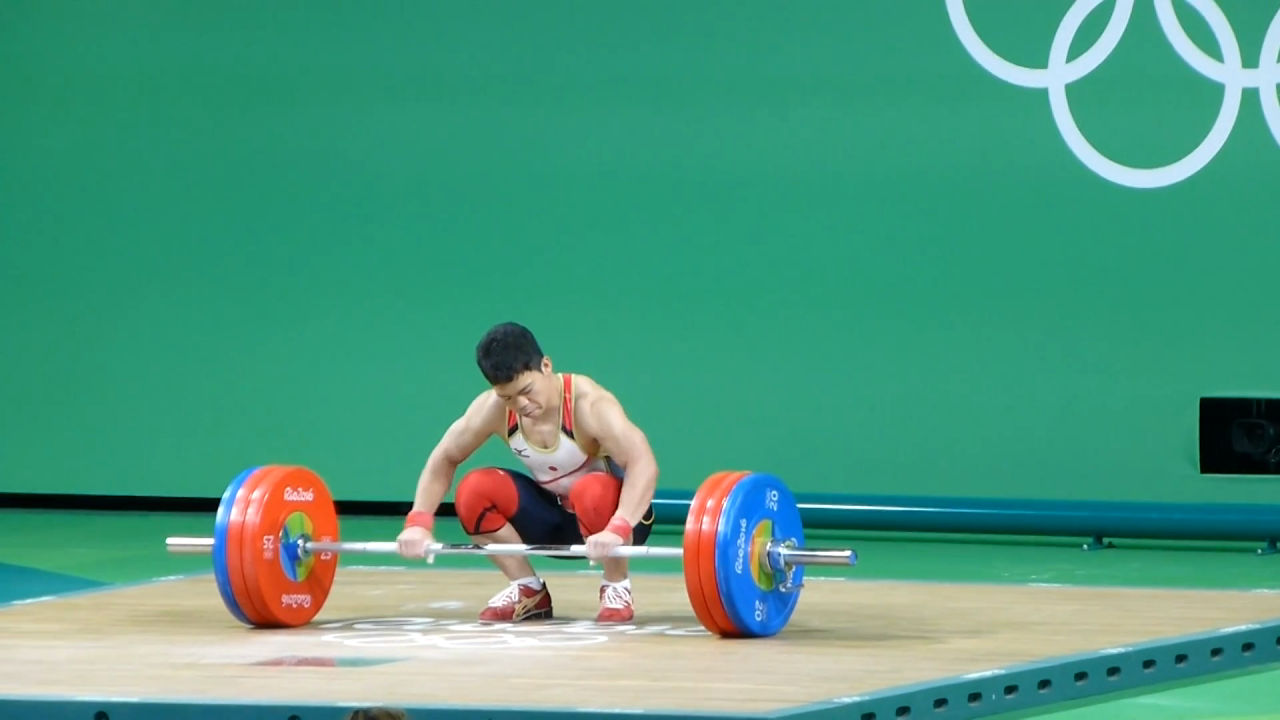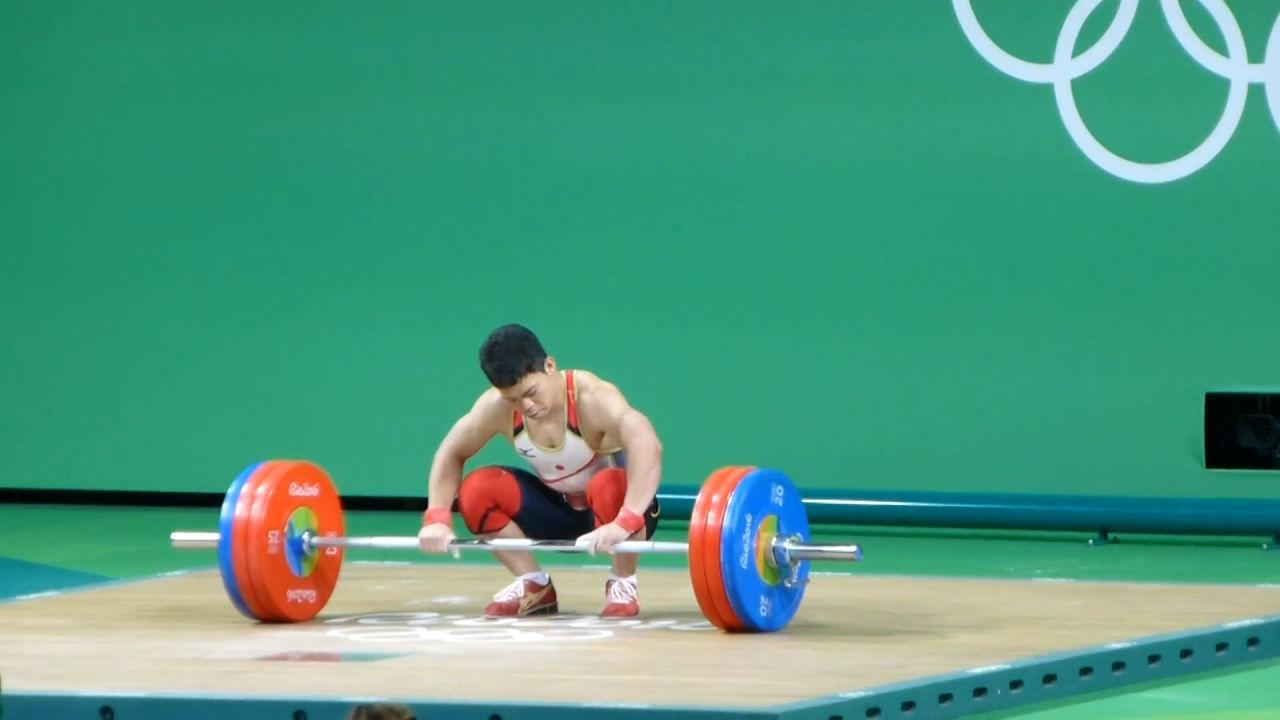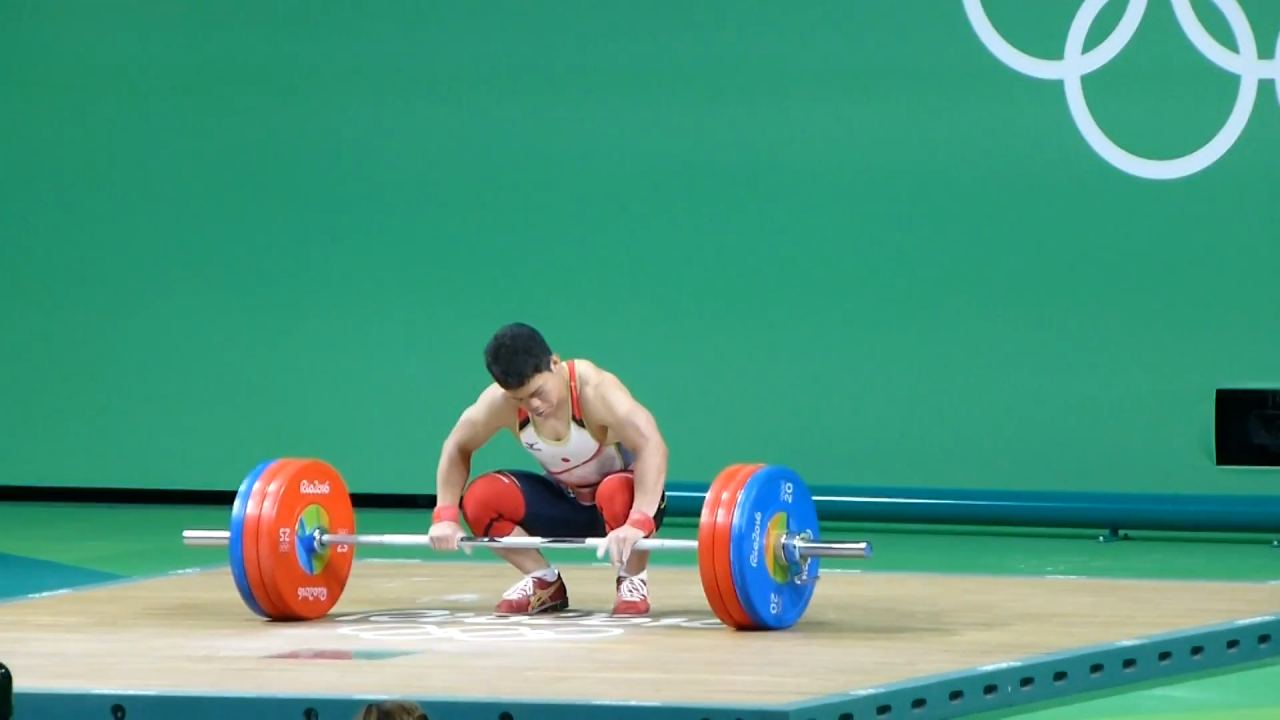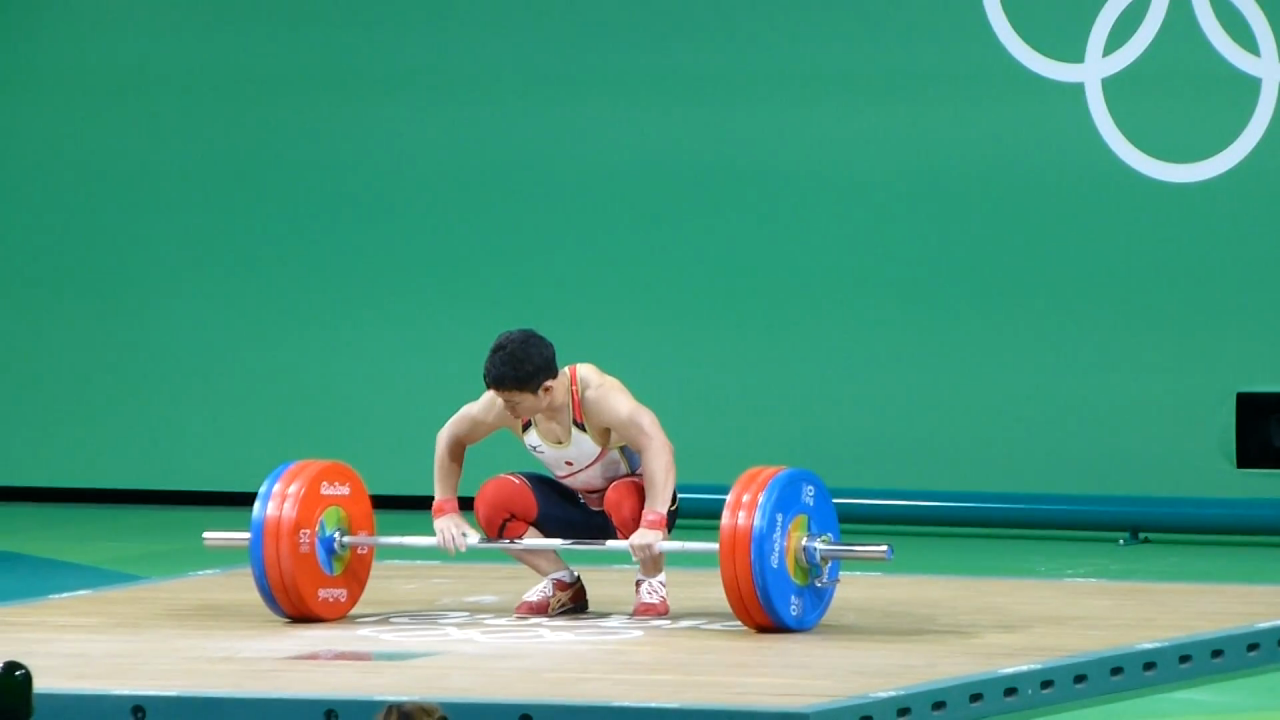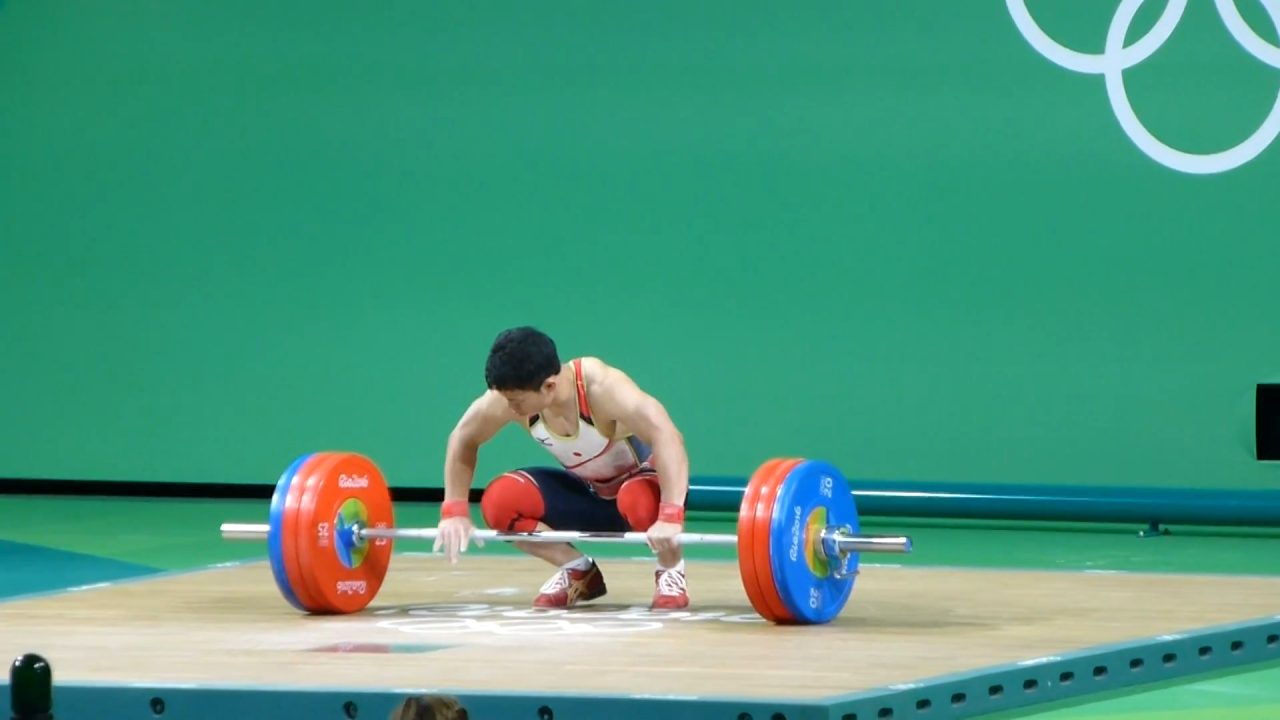
dt=0.5s
person 1, frame 1
left shoulder: (588, 402)
right shoulder: (490, 408)
left elbow: (645, 465)
right elbow: (443, 458)
left wrist: (617, 529)
right wrist: (419, 522)
left hip: (609, 514)
right hip: (553, 513)
left knee: (593, 492)
right knee: (474, 490)
left ankle: (616, 588)
right ankle: (528, 589)
person 1, frame 2
left shoulder: (592, 396)
right shoulder: (496, 406)
left elbow: (648, 447)
right elbow: (451, 453)
left wrist: (624, 523)
right wrist: (436, 518)
left hip: (612, 507)
right hip: (560, 512)
left knee: (610, 487)
right knee: (477, 489)
left ankle: (623, 583)
right ankle: (535, 585)
person 1, frame 3
left shoulder: (595, 388)
right shoulder: (499, 401)
left elbow: (653, 446)
right elbow: (457, 448)
left wrist: (637, 523)
right wrist: (445, 516)
left hip: (619, 501)
right hip: (566, 503)
left knee: (618, 492)
right knee: (480, 499)
left ankle: (632, 580)
right ankle: (544, 581)
person 1, frame 4
left shoulder: (596, 393)
right shoulder: (501, 401)
left elbow: (658, 446)
right elbow: (450, 438)
left wrist: (653, 524)
right wrist: (445, 510)
left hip: (630, 501)
right hip: (579, 507)
left knee: (625, 499)
right knee: (493, 500)
left ankle: (651, 582)
right ankle: (563, 583)
person 1, frame 5
left shoulder: (601, 386)
right shoulder: (508, 396)
left elbow: (668, 437)
right elbow: (464, 439)
left wrist: (670, 516)
right wrist: (454, 512)
left hip: (645, 484)
right hip: (590, 496)
left knee: (639, 500)
right knee: (501, 499)
left ankle: (670, 572)
right ankle: (579, 571)
